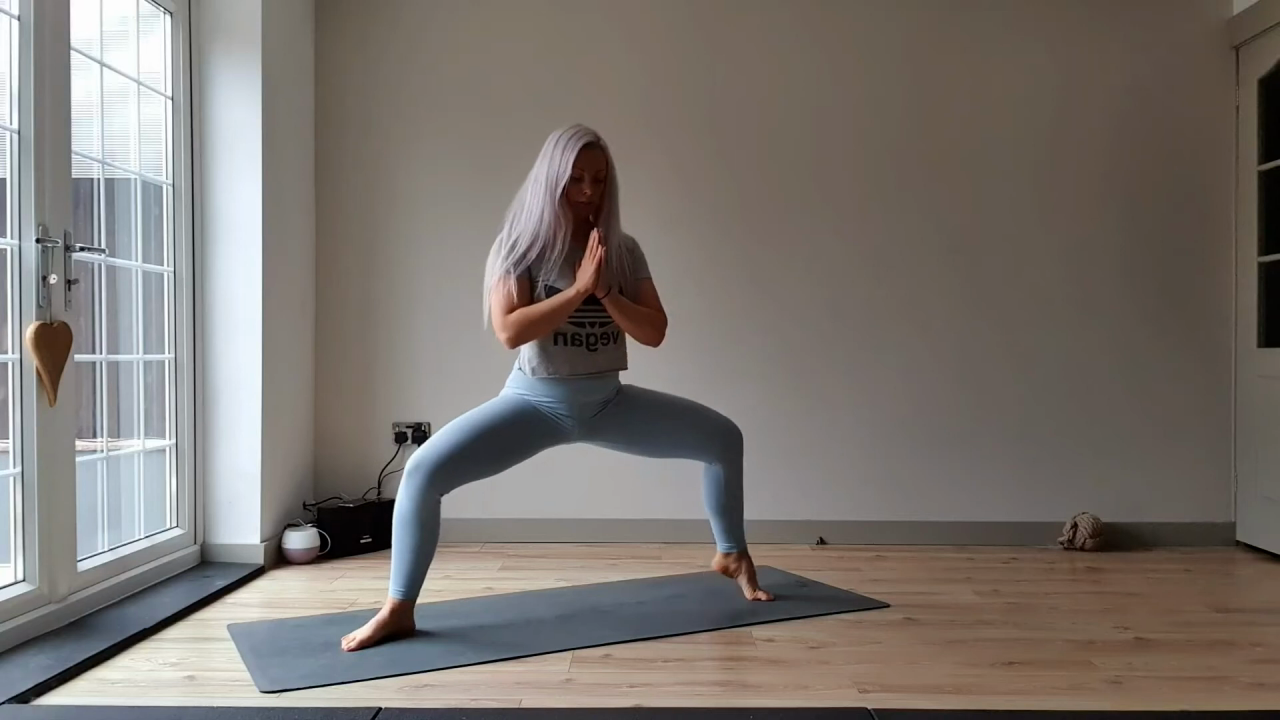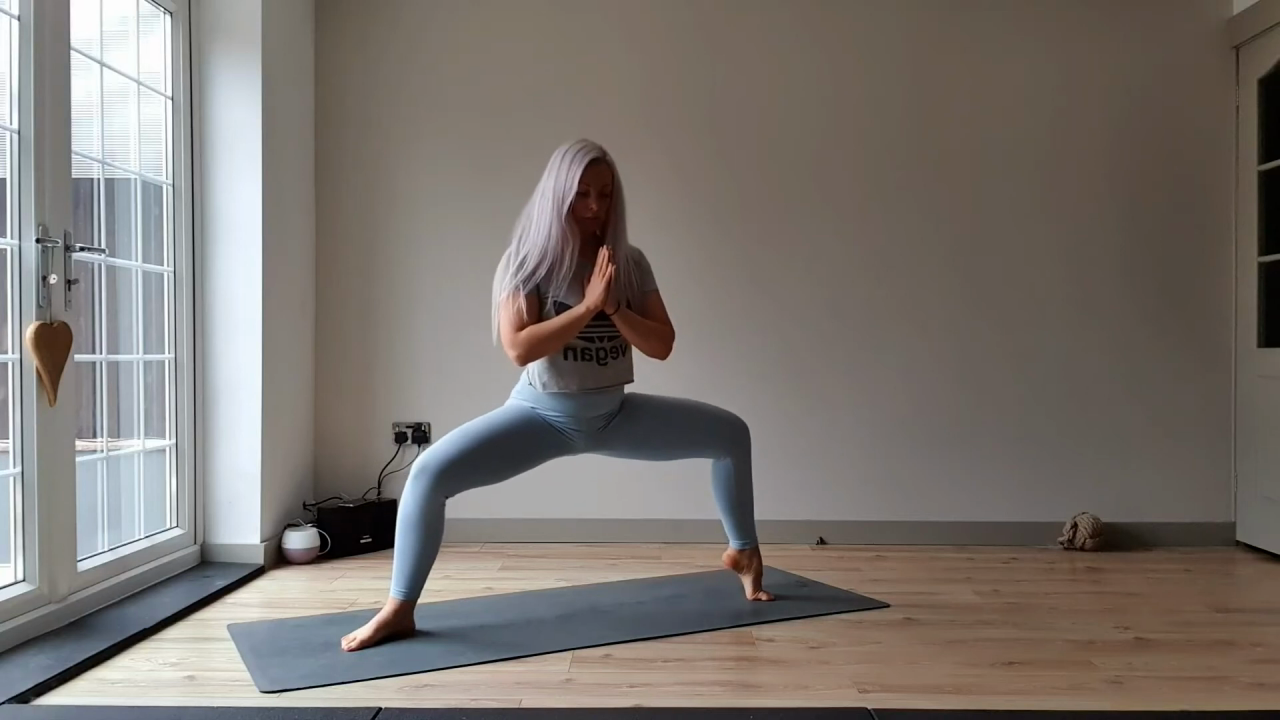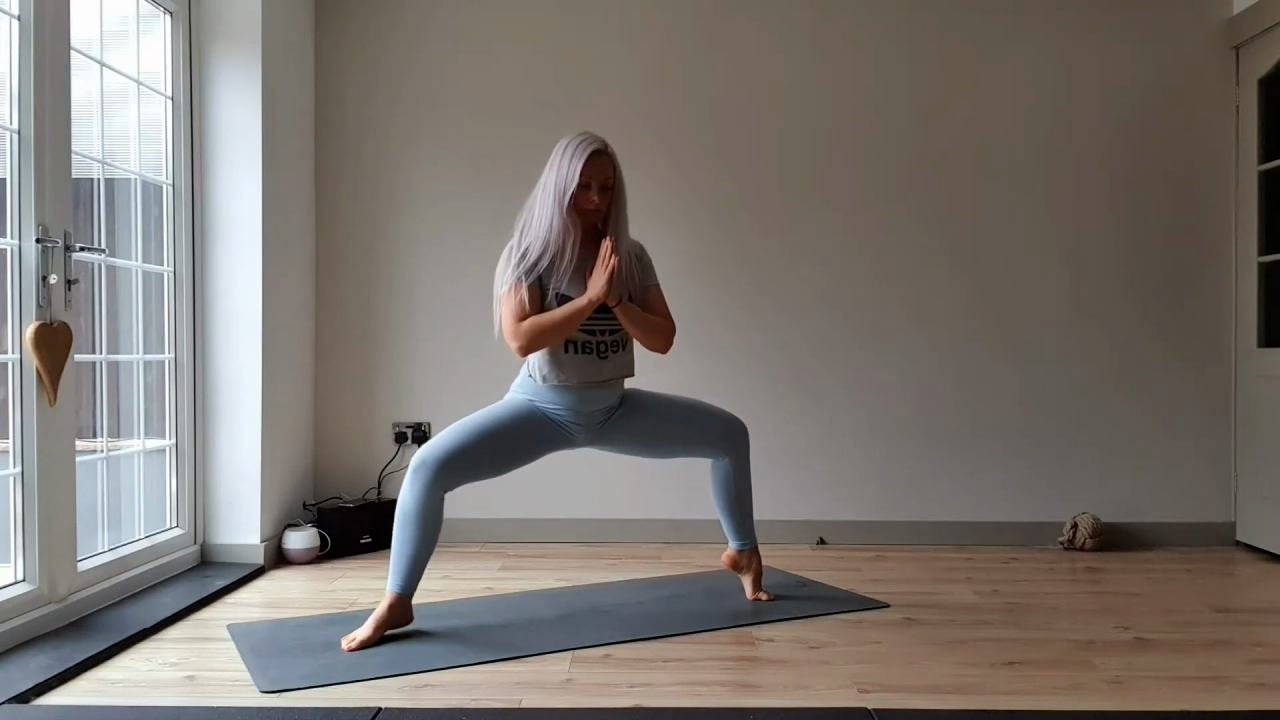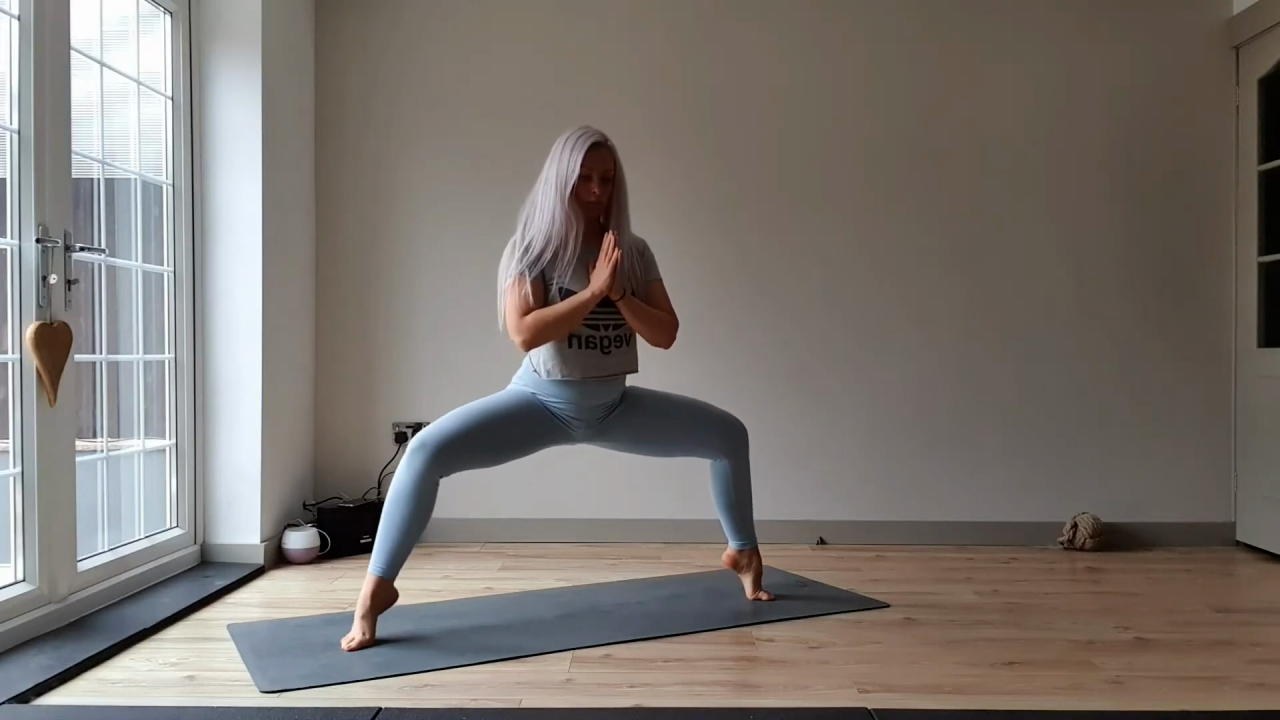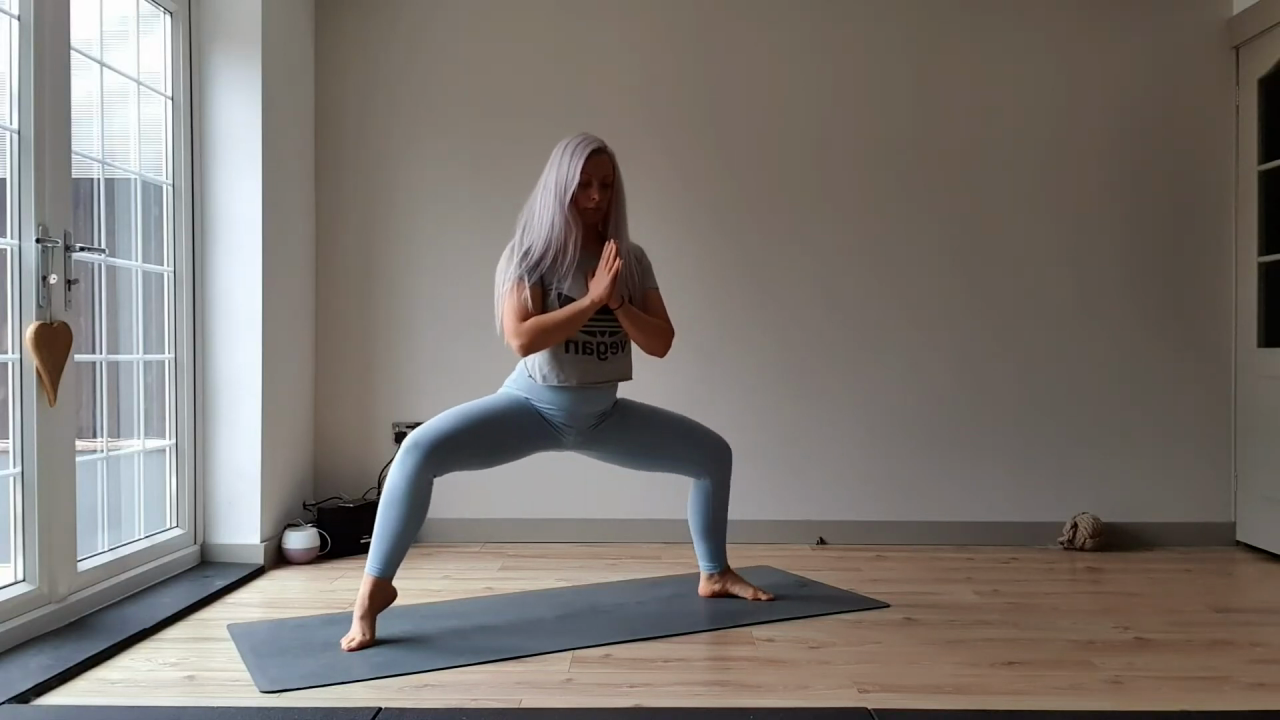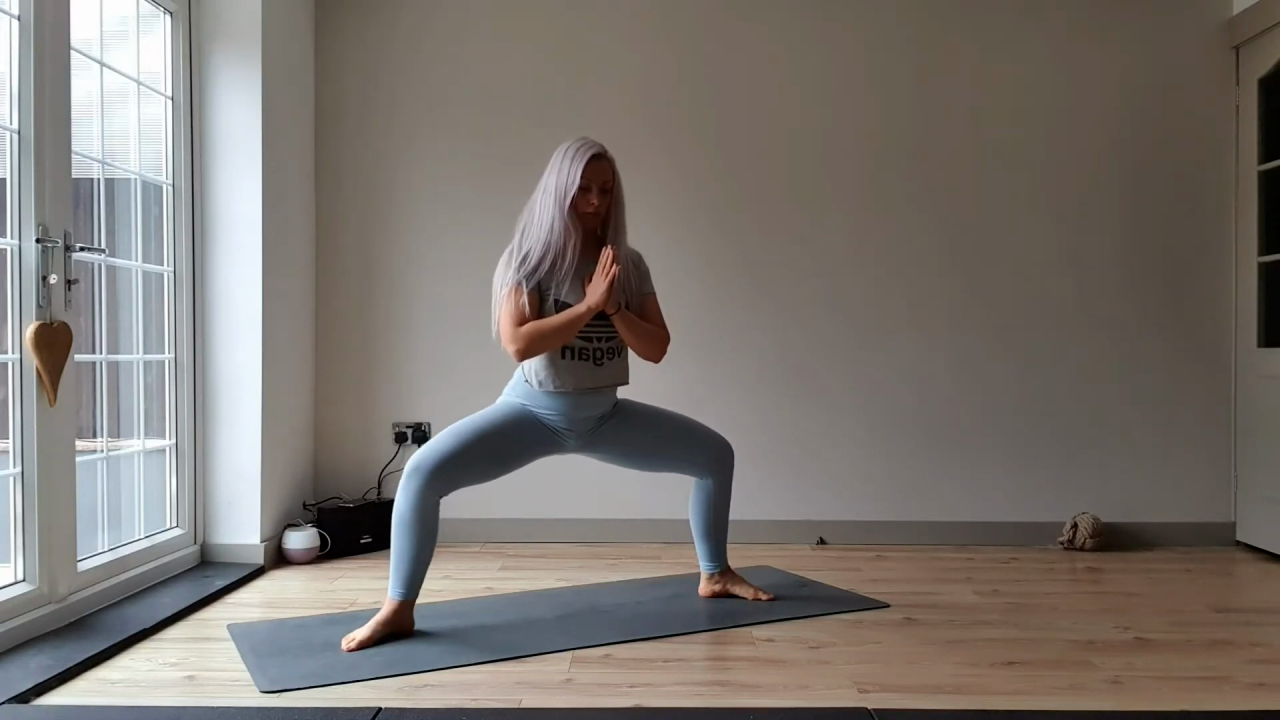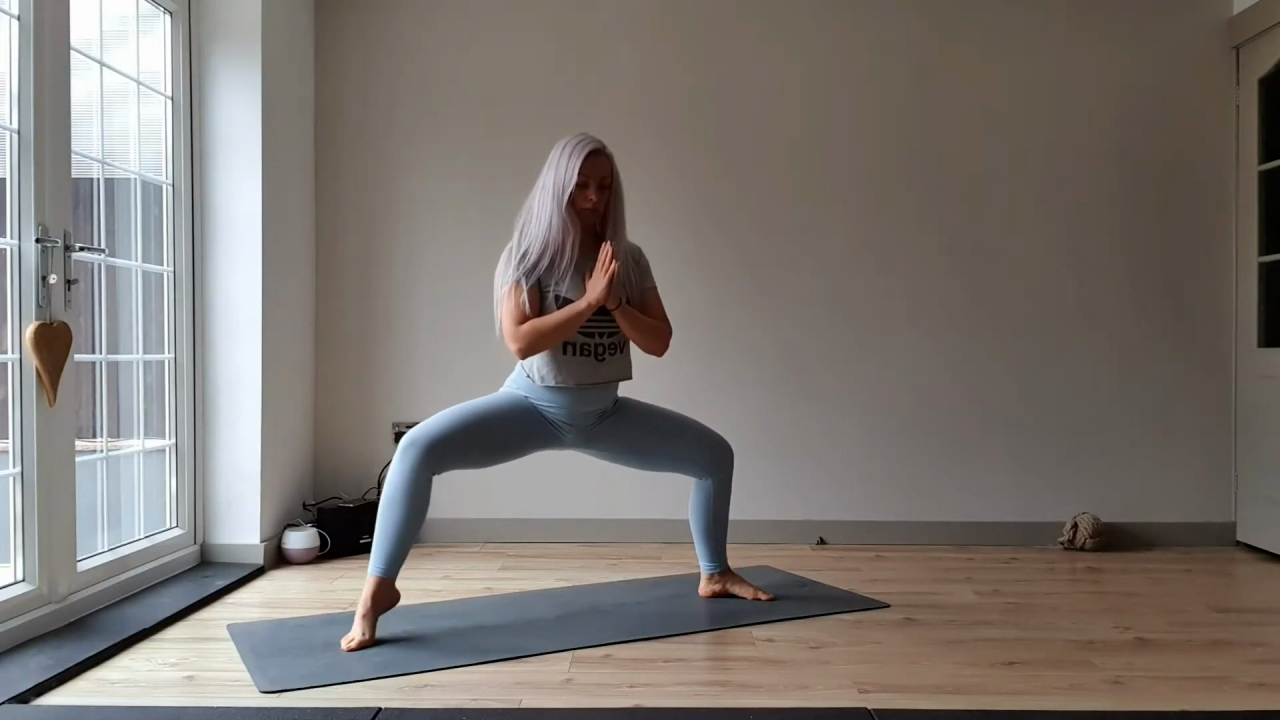
dt=0.7s
person 1, frame 1
left shoulder: (622, 249)
right shoulder: (521, 245)
left elbow: (655, 333)
right elbow: (508, 331)
left wrist: (605, 293)
right wrist: (577, 288)
left hip: (607, 401)
right hip: (534, 402)
left knee: (724, 438)
right knee: (423, 471)
left ankle: (732, 554)
right ankle: (398, 610)
person 1, frame 2
left shoulder: (630, 263)
right shoulder: (528, 260)
left elbow: (662, 345)
right elbow: (519, 348)
left wrist: (613, 308)
right wrist: (588, 306)
left hip: (613, 412)
right hip: (541, 413)
left knee: (732, 434)
right knee: (430, 471)
left ankle: (743, 552)
right ankle: (399, 609)
person 1, frame 3
left shoulder: (631, 256)
right shoulder: (529, 252)
left elbow: (663, 340)
right elbow: (520, 339)
left wrist: (616, 302)
right wrist: (590, 299)
left hip: (612, 407)
right hip: (541, 406)
left knee: (730, 433)
right knee: (430, 465)
left ankle: (742, 552)
right ankle: (396, 602)
person 1, frame 4
left shoulder: (634, 252)
right shoulder: (533, 247)
left elbow: (666, 334)
right elbow: (524, 334)
left wrist: (619, 294)
right wrist: (593, 291)
left hip: (612, 405)
right hip: (542, 401)
left knee: (730, 434)
right knee: (426, 450)
left ankle: (742, 552)
right ankle: (377, 587)
person 1, frame 5
left shoulder: (630, 259)
right shoulder: (530, 252)
left elbow: (661, 343)
right elbow: (521, 338)
left wrist: (617, 302)
right wrist: (592, 299)
left hip: (603, 412)
right hip: (534, 404)
left knee: (714, 454)
right knee: (420, 450)
left ankle: (714, 574)
right ankle: (376, 586)
person 1, frame 6
left shoulder: (628, 264)
right shoulder: (528, 257)
left elbow: (657, 349)
right elbow: (517, 343)
left wrist: (613, 308)
right wrist: (588, 305)
left hip: (602, 414)
right hip: (533, 410)
left knee: (716, 454)
right knee: (425, 470)
left ankle: (715, 574)
right ankle: (398, 607)
person 1, frame 7
left shoulder: (628, 258)
right shoulder: (529, 253)
left elbow: (659, 342)
right elbow: (519, 341)
left wrist: (614, 304)
right wrist: (589, 301)
left hip: (603, 411)
right hip: (534, 404)
left knee: (716, 454)
right knee: (419, 448)
left ankle: (715, 575)
right ankle: (379, 587)
